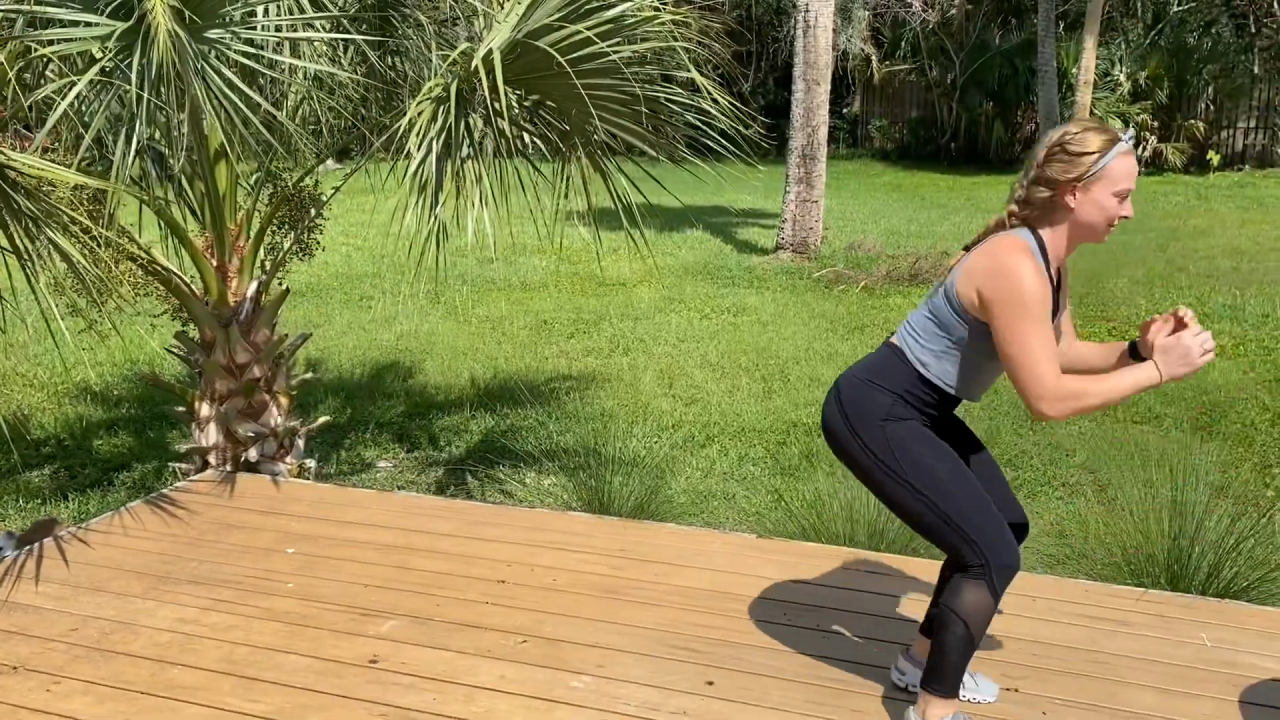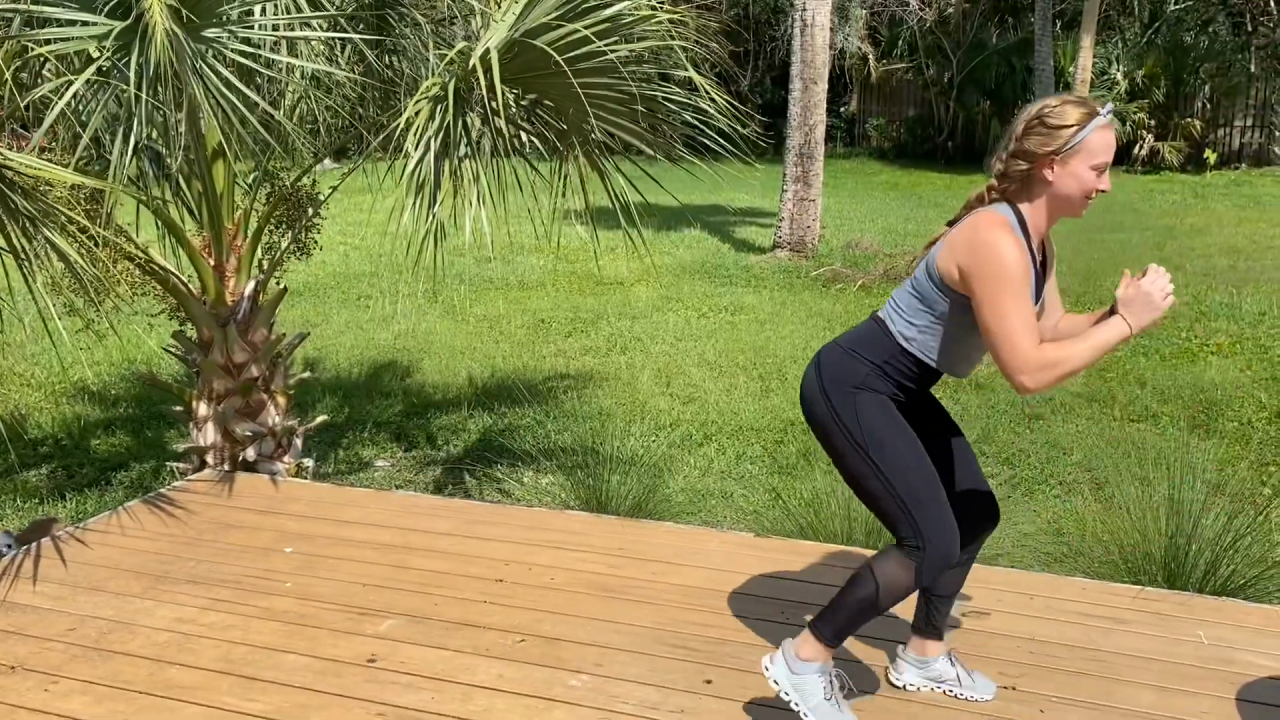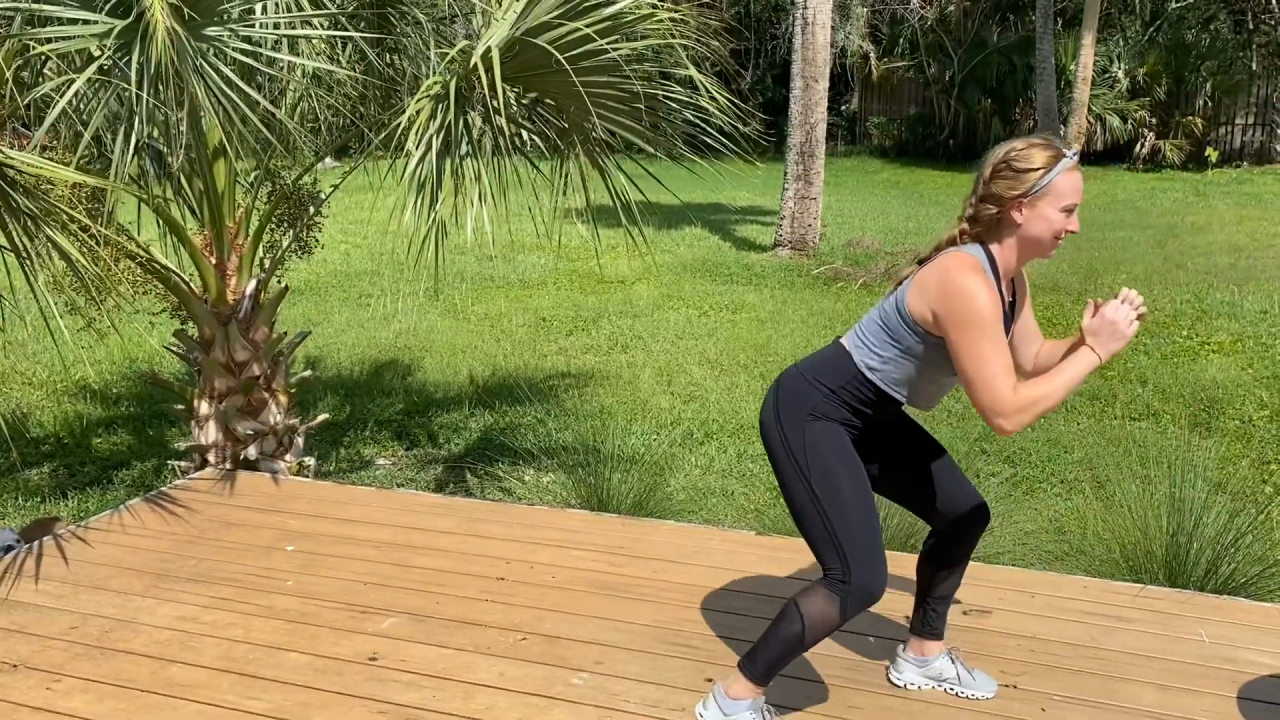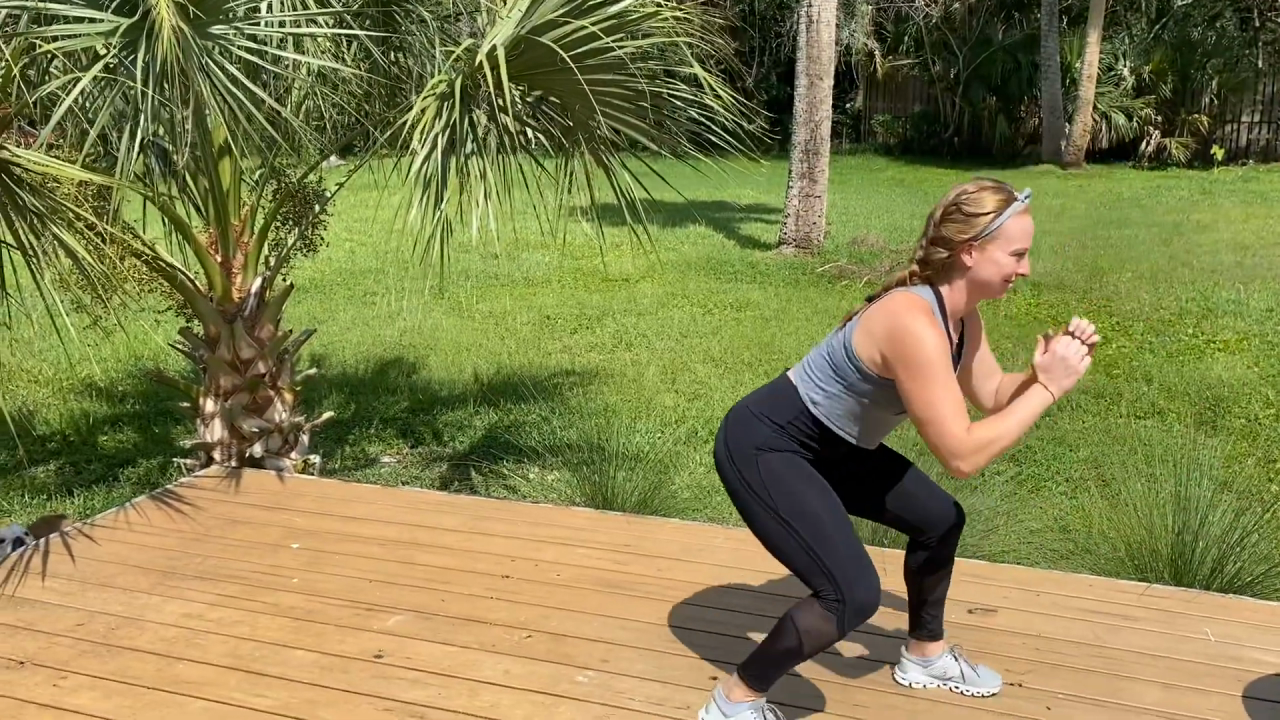
dt=0.2s
person 1, frame 1
left shoulder: (1046, 253)
right shoulder: (1015, 265)
left elbow: (1064, 356)
right elbow: (1049, 400)
left wrist: (1141, 345)
right wrist: (1159, 369)
left hip: (916, 406)
right hip: (871, 412)
left knee: (1005, 526)
right knee: (993, 554)
left ankle: (928, 656)
person 1, frame 2
left shoulder: (1030, 231)
right shoulder: (995, 241)
left elbow: (1052, 333)
right elbow: (1028, 372)
left wrist: (1117, 312)
right wrist: (1128, 323)
left hip: (895, 387)
right hip: (850, 385)
left knee: (976, 512)
right knee: (931, 546)
left ankle: (921, 655)
right ankle: (802, 659)
person 1, frame 3
left shoulder: (1005, 273)
right shoulder: (966, 283)
left elbow: (1030, 361)
right elbow: (1006, 411)
left wrist: (1088, 337)
right wrist: (1094, 350)
left hip: (861, 413)
right hip: (808, 414)
left knee: (965, 514)
right knee: (858, 579)
left ankle: (922, 656)
person 1, frame 4
left shoulder: (956, 309)
right shoulder: (915, 325)
left elbow: (990, 392)
right elbow: (963, 454)
left wrist: (1042, 369)
right wrist: (1049, 389)
left hip: (821, 440)
right hip: (760, 447)
left knee: (940, 519)
right knee: (852, 594)
left ankle: (925, 656)
